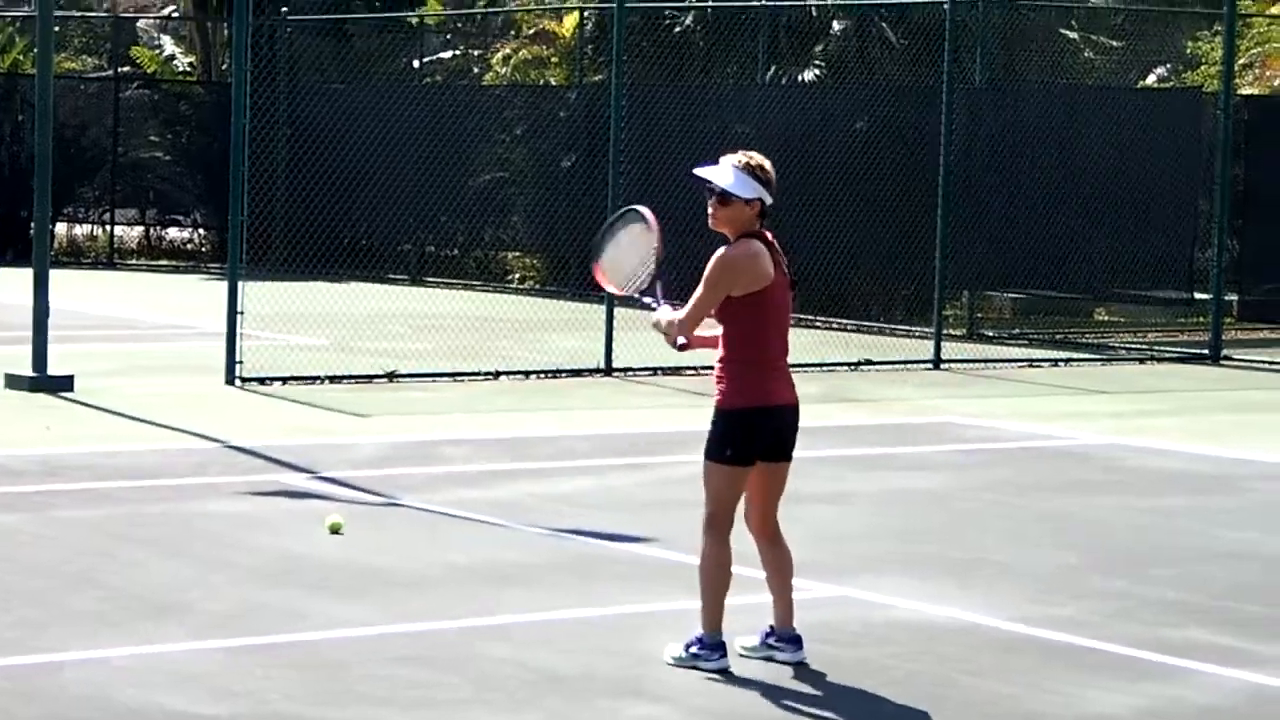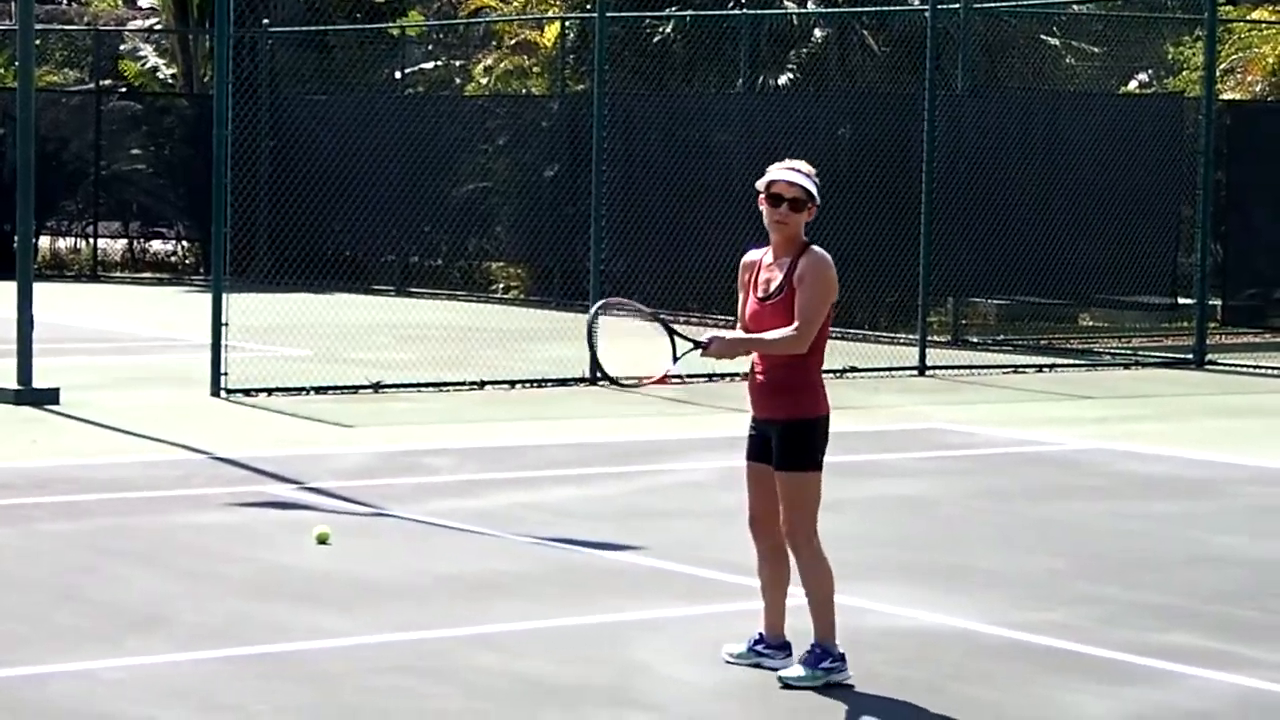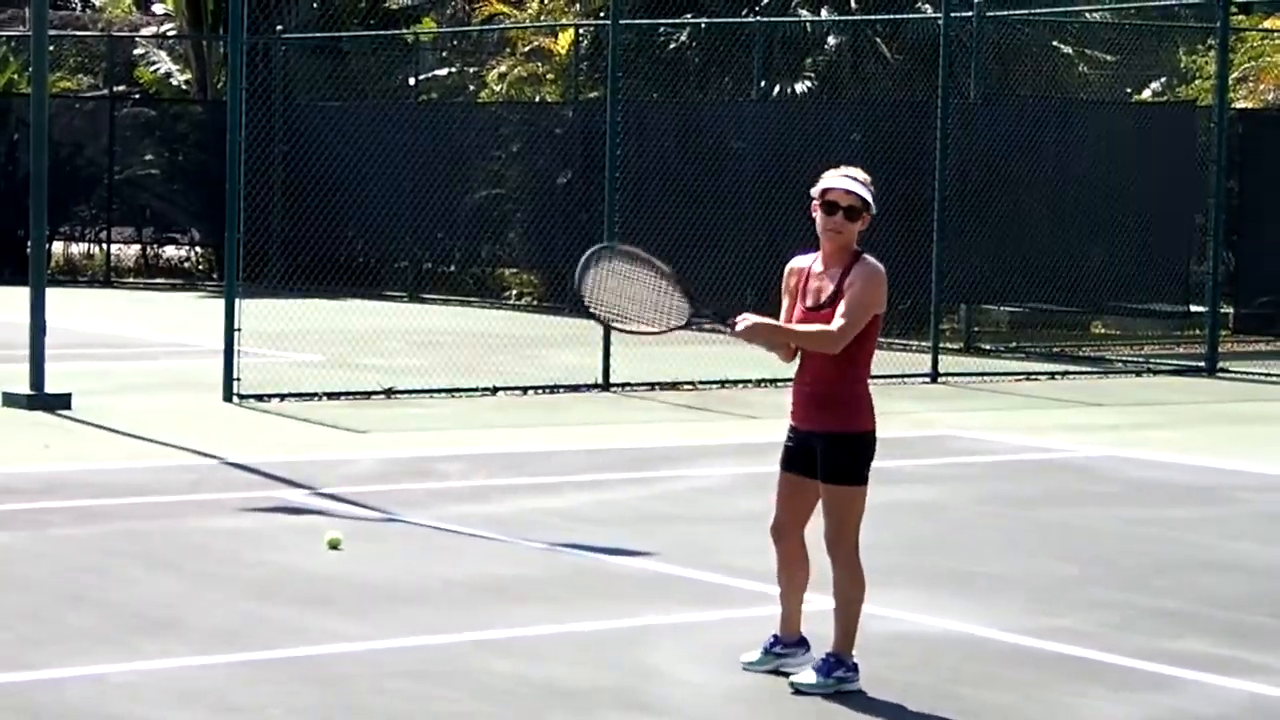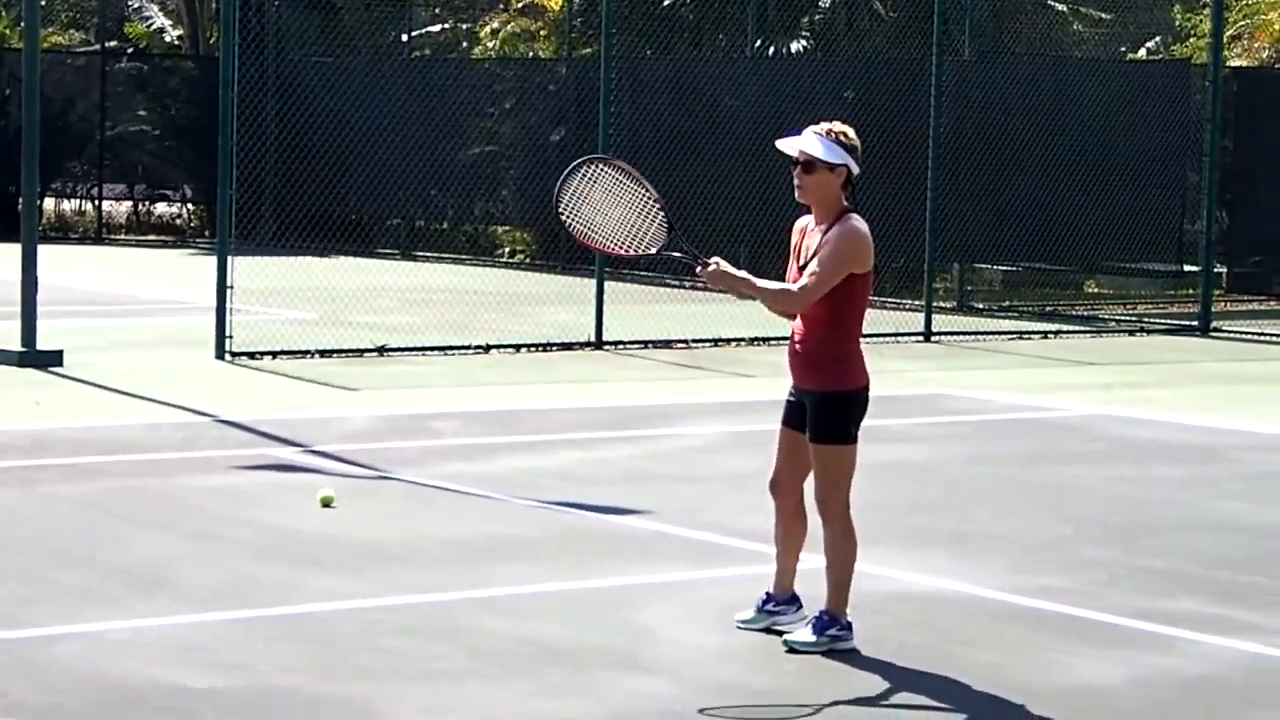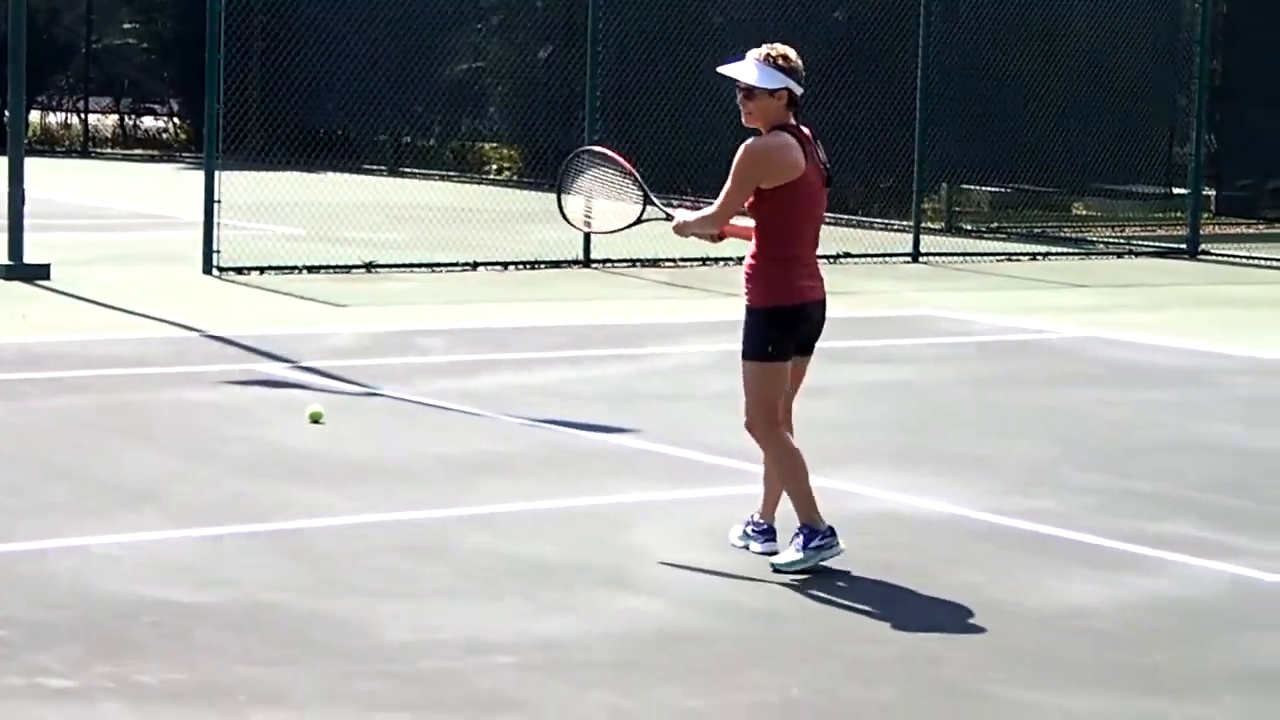
dt=0.7s
person 1, frame 1
left shoulder: (733, 257)
right shoulder: (769, 252)
left elbow: (684, 321)
left wrist: (666, 319)
right wrist: (697, 338)
left hip: (743, 407)
right hip: (780, 405)
left knee: (716, 525)
right knee: (763, 523)
left ankle: (709, 643)
right ankle: (784, 633)
person 1, frame 2
left shoulder: (814, 263)
right shoulder: (750, 263)
left elbow: (800, 338)
left wrist: (737, 340)
right wrist: (728, 342)
left hip: (801, 415)
right hip: (765, 414)
left knee: (799, 534)
right knee: (763, 527)
left ankle: (828, 653)
right ankle: (772, 639)
person 1, frame 3
left shoulder: (867, 273)
right shoulder: (797, 268)
left elbow: (835, 338)
right elbow: (789, 349)
left wrist: (769, 327)
right wrist: (767, 335)
left hip: (846, 428)
right hip: (805, 423)
left knee: (840, 544)
right knee: (785, 531)
left ankle: (842, 662)
right ankle: (789, 640)
person 1, frame 4
left shoulder: (849, 233)
right shoulder: (803, 228)
left elbow: (797, 297)
right elbow: (789, 303)
left wrist: (736, 279)
right wrist: (741, 282)
left hip: (837, 387)
right hip: (805, 383)
left knee: (830, 503)
right knee: (784, 488)
left ankle: (835, 620)
right ankle: (782, 598)
person 1, frame 5
left shoulder: (761, 149)
right shoulder: (805, 144)
left elbow: (716, 217)
left wrist: (687, 224)
right wrist: (730, 228)
left hip: (775, 302)
right hip: (807, 299)
left knee: (762, 422)
right knee: (774, 417)
left ankle: (816, 531)
right ankle: (763, 524)
